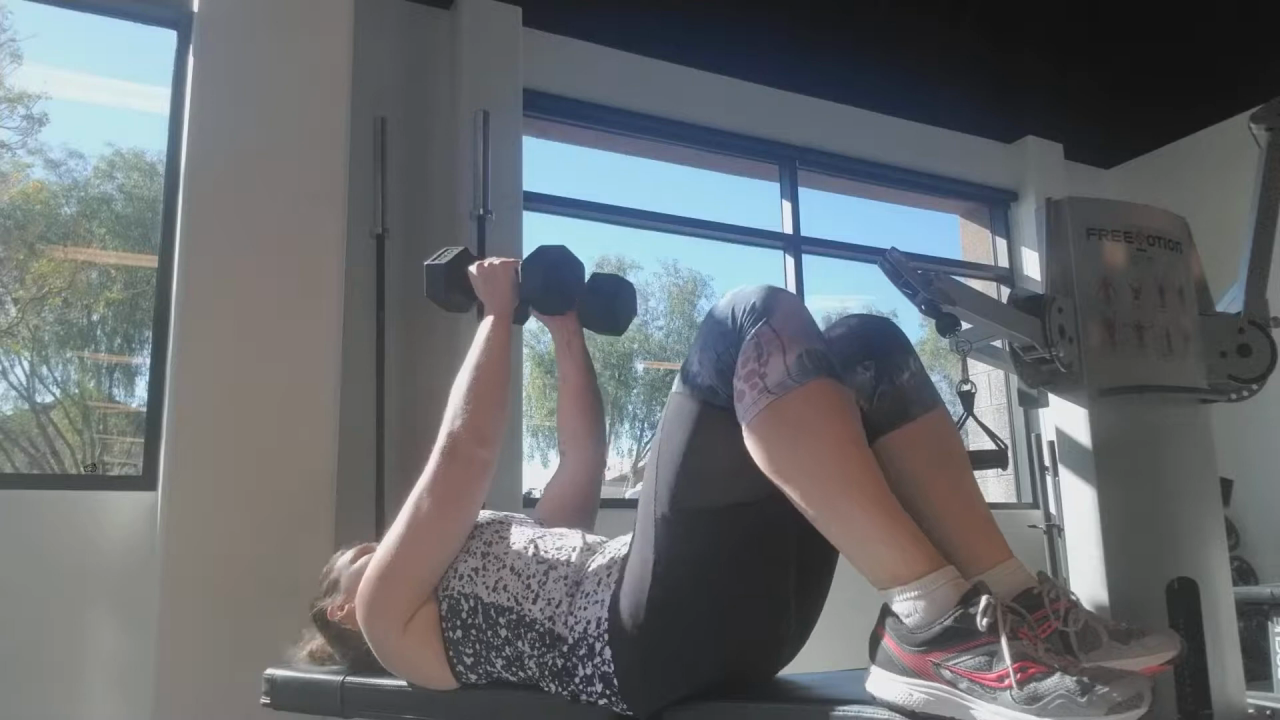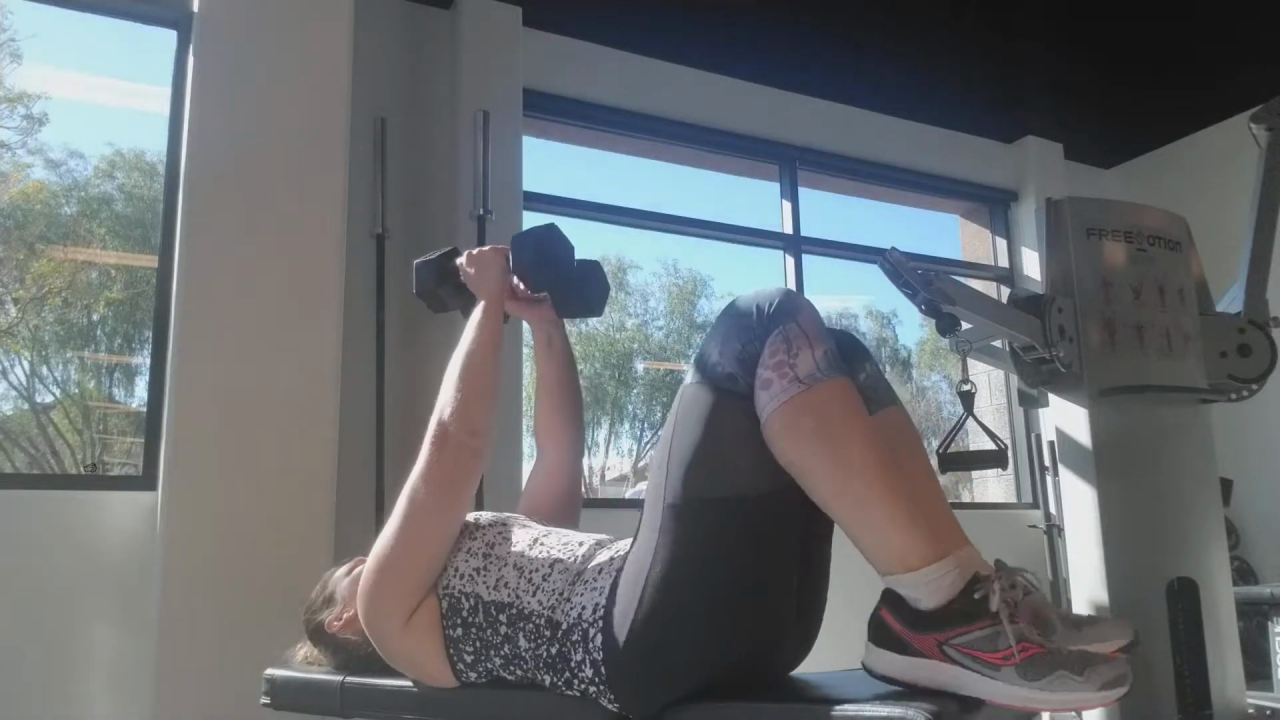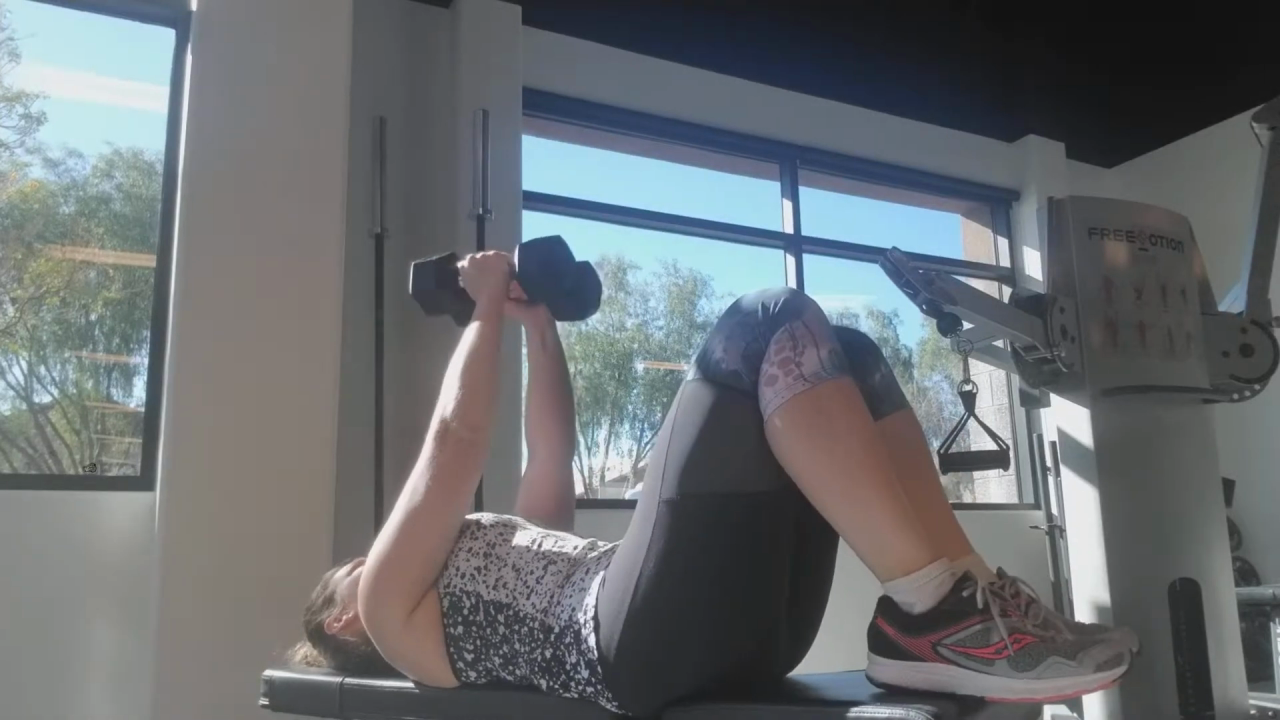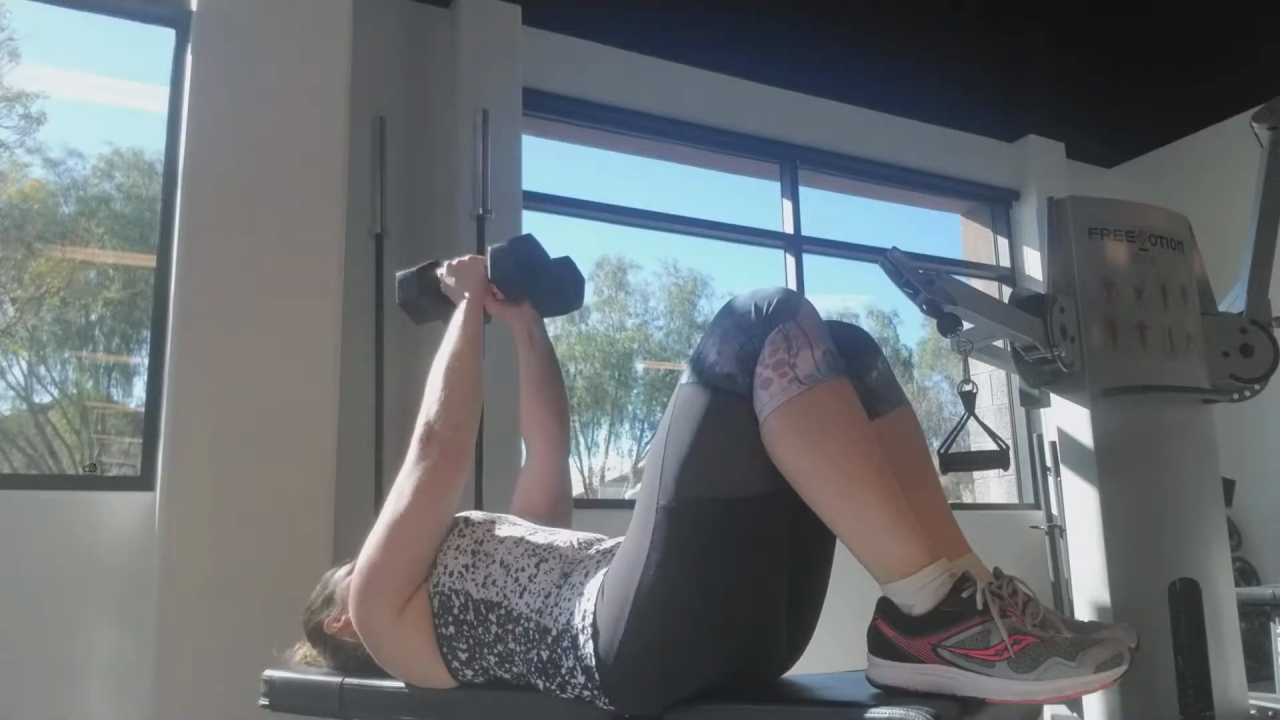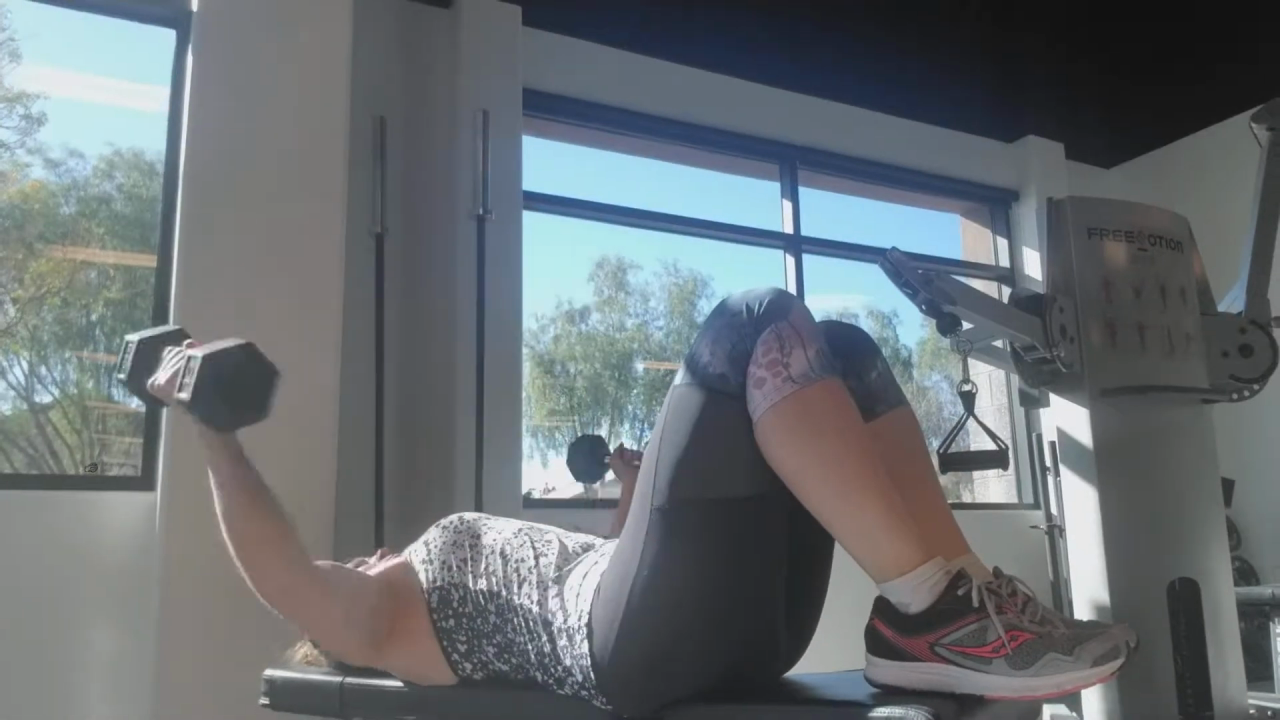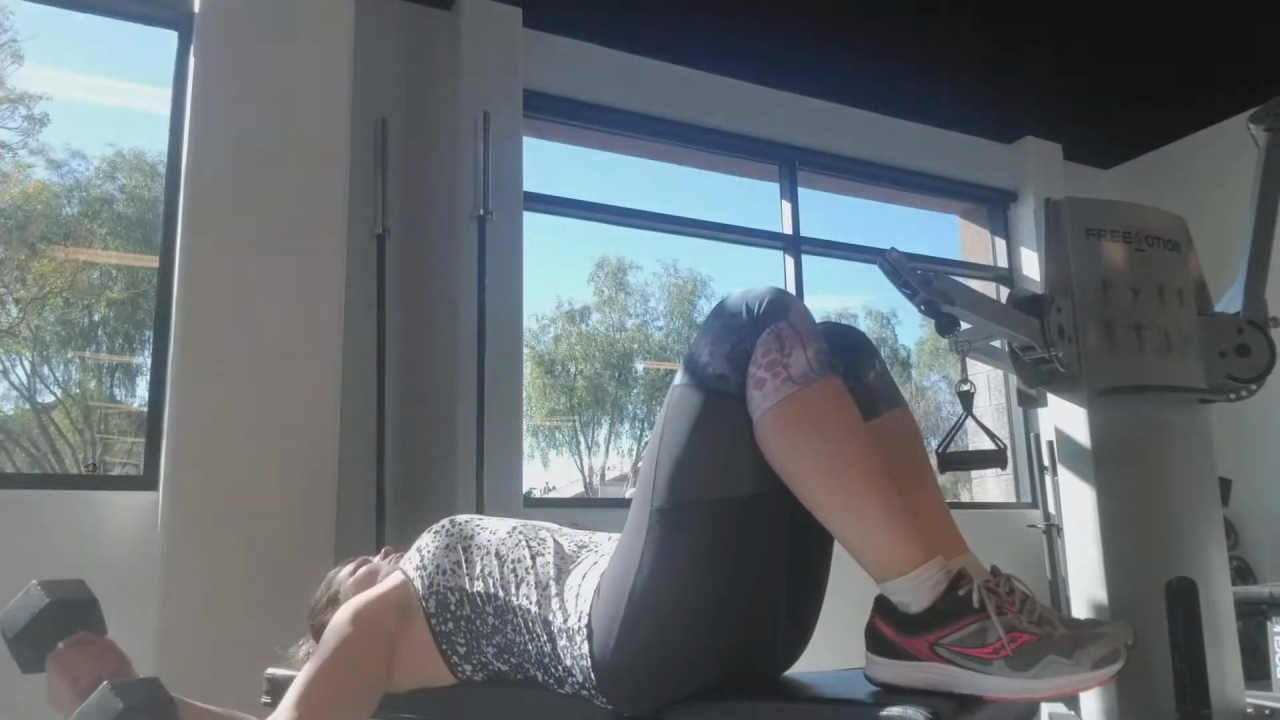
dt=0.7s
person 1, frame 1
left shoulder: (512, 547)
right shoulder: (388, 611)
left elbow: (582, 458)
right elbow: (464, 448)
left wrist: (565, 331)
right wrist: (499, 314)
left hip: (736, 611)
right hip: (657, 641)
left knee: (867, 346)
right knee: (759, 323)
left ankle: (1011, 601)
right ankle: (932, 632)
person 1, frame 2
left shoulder: (506, 548)
right shoulder: (392, 608)
left elbow: (559, 452)
right elbow: (456, 439)
left wrist: (544, 325)
right wrist: (489, 302)
left hip: (744, 624)
right hip: (651, 643)
left knee: (835, 357)
right knee: (770, 324)
left ankle: (970, 597)
right ankle: (936, 618)
person 1, frame 3
left shoulder: (499, 551)
right shoulder: (390, 606)
left elbow: (552, 453)
right elbow: (455, 438)
left wrist: (538, 323)
right wrist: (488, 304)
left hip: (743, 623)
right hip: (645, 641)
left knee: (844, 357)
right knee: (773, 326)
left ankle: (968, 596)
right ankle: (929, 619)
person 1, frame 4
left shoulder: (500, 548)
right shoulder: (388, 611)
left elbow: (549, 448)
right elbow: (440, 441)
left wrist: (523, 321)
right wrist: (470, 306)
left hip: (739, 623)
right hip: (645, 643)
left knee: (841, 351)
right knee: (768, 327)
left ankle: (963, 595)
right ankle: (932, 622)
person 1, frame 5
left shoulder: (458, 567)
right shoulder: (382, 615)
right elbow: (286, 574)
left wrist: (631, 487)
right wrist: (212, 428)
left hip: (736, 622)
right hip: (639, 636)
left knee: (841, 350)
right knee: (762, 325)
left ankle: (955, 594)
right ankle: (928, 619)
person 1, frame 6
left shoulder: (449, 559)
right shoulder: (375, 627)
left hip: (729, 621)
left knee: (836, 351)
right knee: (757, 327)
left ankle: (948, 598)
right ankle: (930, 618)
